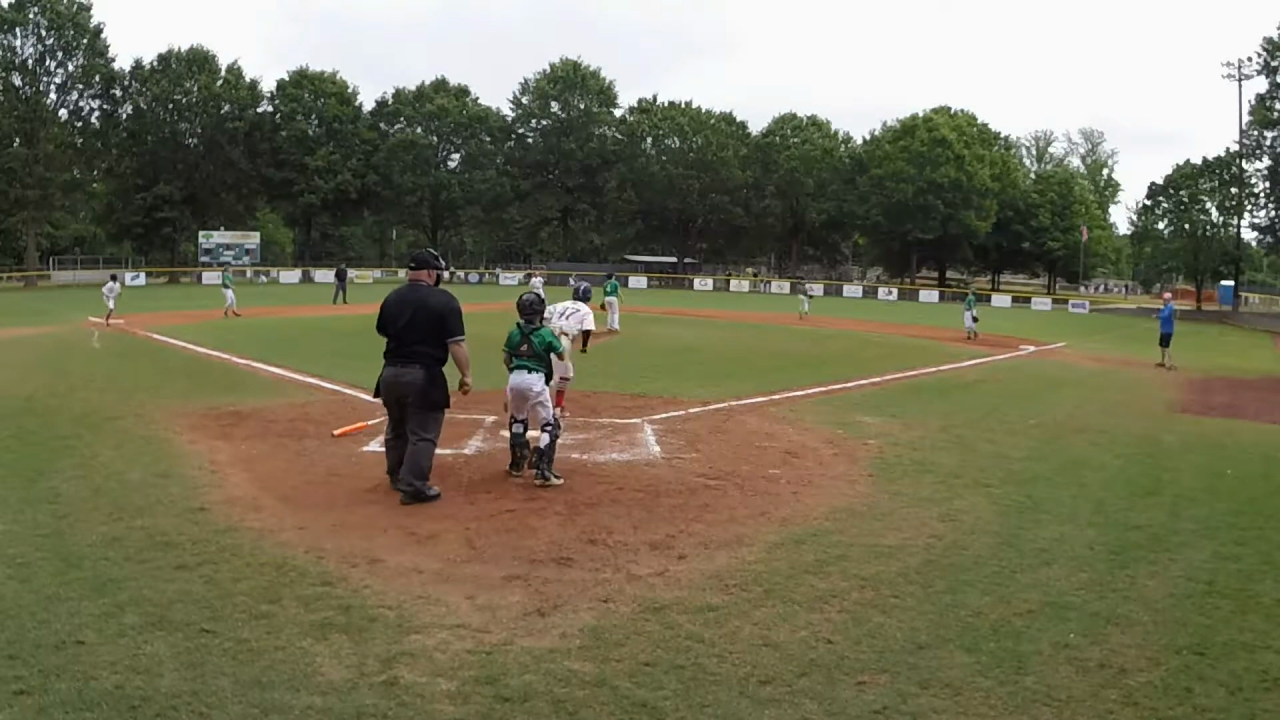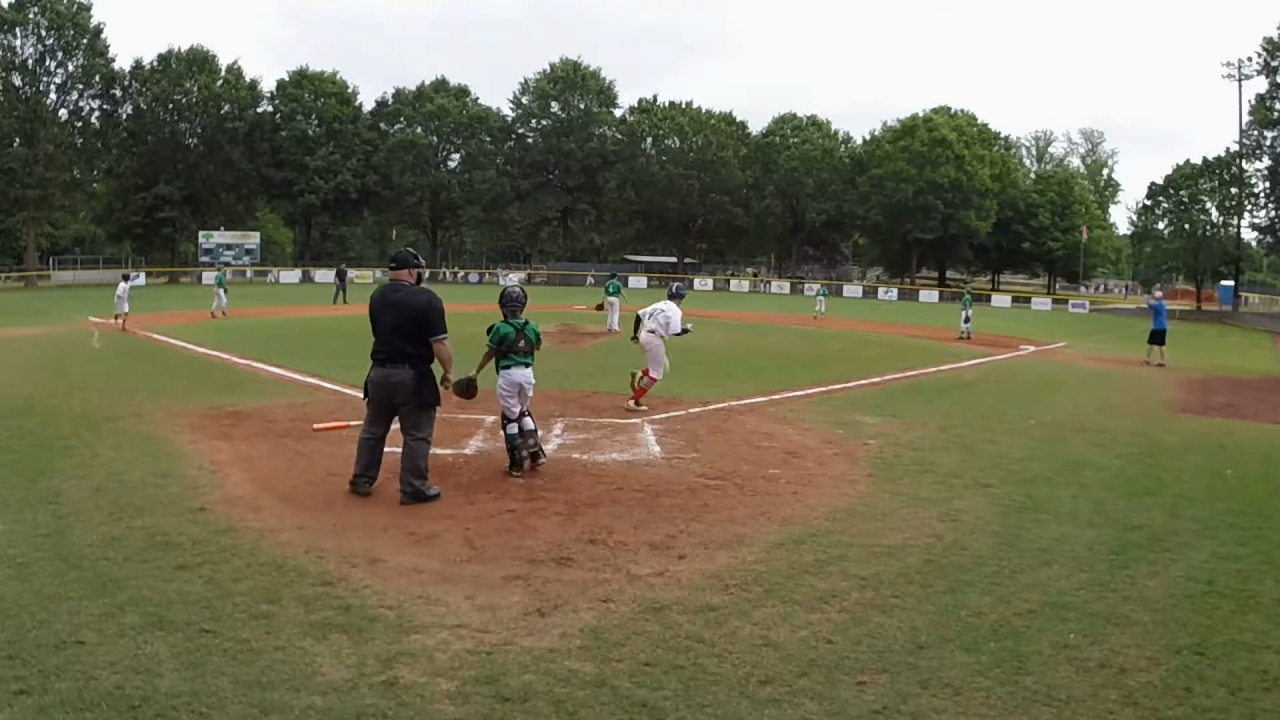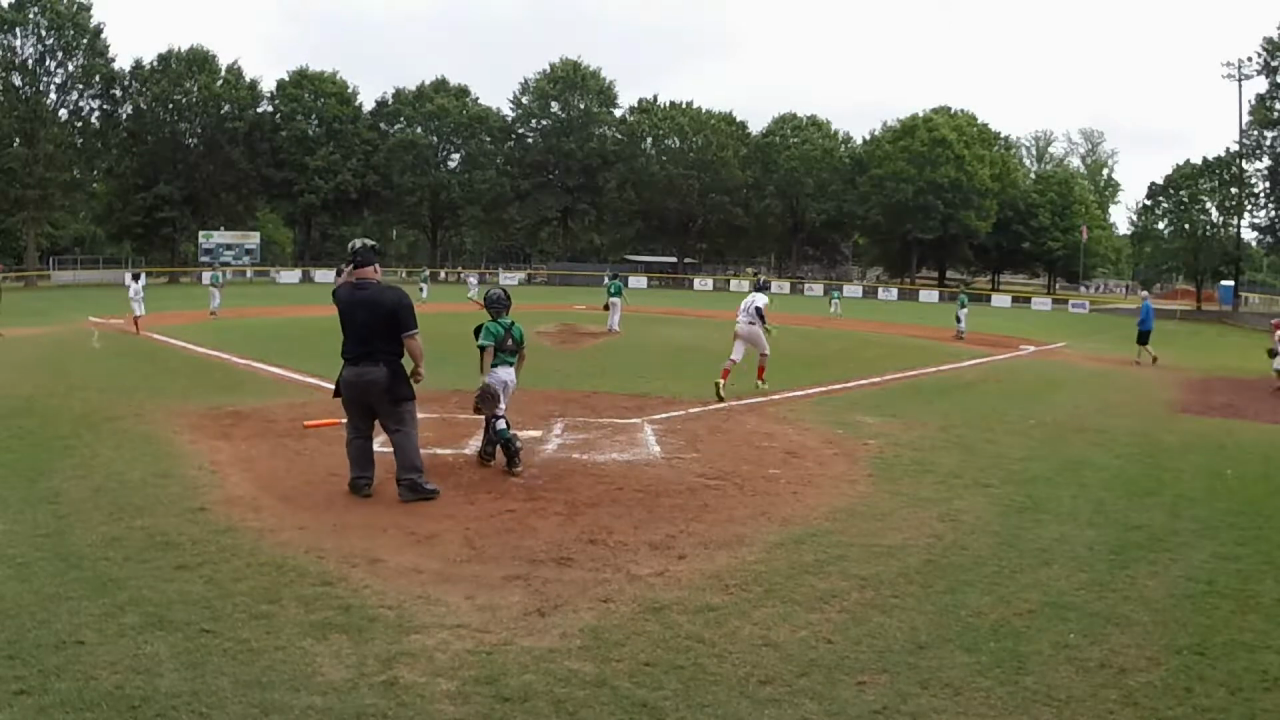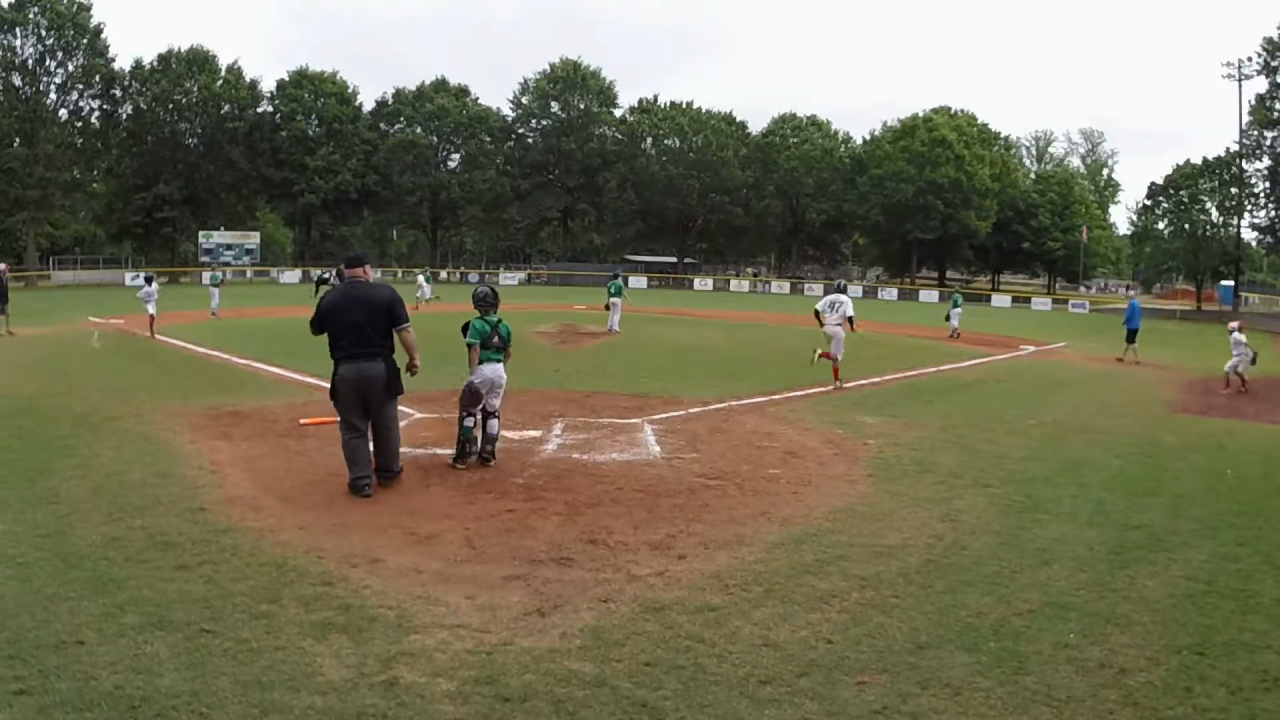
dt=0.4s
person 1, frame 1
left shoulder: (392, 297)
right shoulder: (444, 300)
left elbow: (382, 331)
right elbow: (456, 343)
right wrist: (466, 375)
left hip: (391, 373)
right hip: (424, 376)
left knee: (395, 429)
right knee: (423, 434)
left ankle: (397, 477)
right ankle: (414, 488)
person 1, frame 2
left shoulder: (378, 296)
right shoulder: (426, 299)
right elbow: (439, 342)
right wrist: (448, 371)
left hip: (379, 373)
right hip: (413, 376)
left knee: (373, 430)
right knee: (417, 434)
left ankle: (362, 480)
right ankle: (414, 488)
person 1, frame 3
left shoulder: (344, 295)
right shoulder: (395, 295)
right elbow: (411, 338)
left wrist: (353, 264)
right wrist: (418, 366)
left hip: (352, 373)
right hip: (387, 373)
left knee: (358, 432)
right knee: (403, 430)
left ankle: (361, 483)
right ankle: (412, 483)
person 1, frame 4
left shoulder: (330, 297)
right shoulder: (385, 293)
left elbow: (315, 331)
right elbow: (404, 330)
right wrist: (414, 357)
left hip: (345, 370)
right hip: (380, 368)
left knee: (353, 429)
right knee: (386, 425)
left ankle: (361, 481)
right ankle: (387, 472)
person 2, frame 1
left shoulder: (514, 332)
right shoulder: (546, 333)
left elbow: (506, 359)
right elbow: (561, 356)
right wrist: (558, 340)
left hip: (515, 379)
right hip: (536, 381)
left knee: (517, 420)
right knee: (549, 425)
left ankle: (517, 465)
right ankle: (543, 473)
person 2, frame 2
left shoulder: (500, 329)
right shoulder: (532, 327)
left elbow: (490, 353)
right elbow: (538, 347)
left wrist: (476, 371)
left hip: (508, 375)
right hip: (527, 374)
left knee: (510, 418)
right knee: (524, 414)
left ankle: (517, 465)
right ankle: (536, 454)
person 2, frame 3
left shoulder: (489, 327)
right shoulder: (517, 328)
left elbow: (488, 353)
right elbow: (522, 355)
left wrist: (484, 378)
right wrist: (515, 375)
left hip: (494, 374)
right hip: (509, 373)
left knee: (496, 417)
right knee: (496, 413)
left ankle: (514, 460)
right ankle: (487, 453)
person 2, frame 4
left shoulder: (476, 324)
right shoulder: (504, 326)
left elbow: (475, 351)
right elbow: (508, 353)
left wrist: (471, 376)
left hip: (481, 370)
right hip: (499, 371)
left knee: (468, 412)
right knee: (492, 412)
left ankle: (462, 457)
right ankle: (488, 454)
